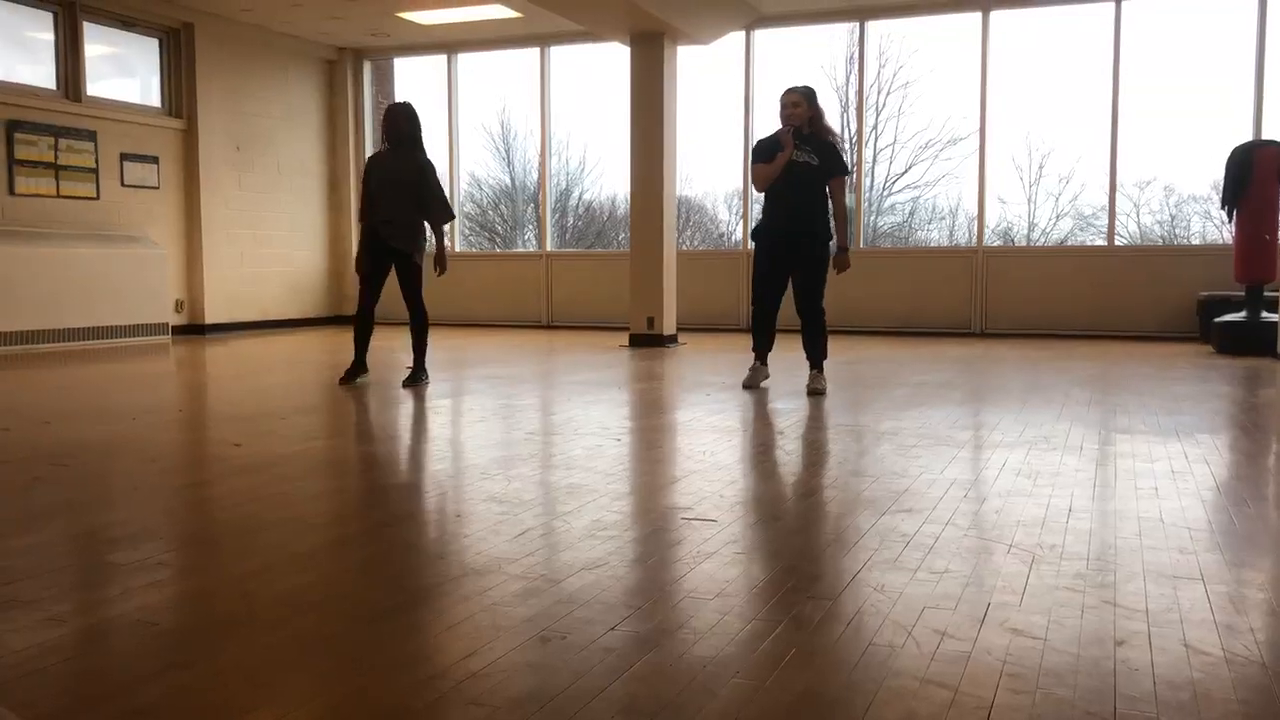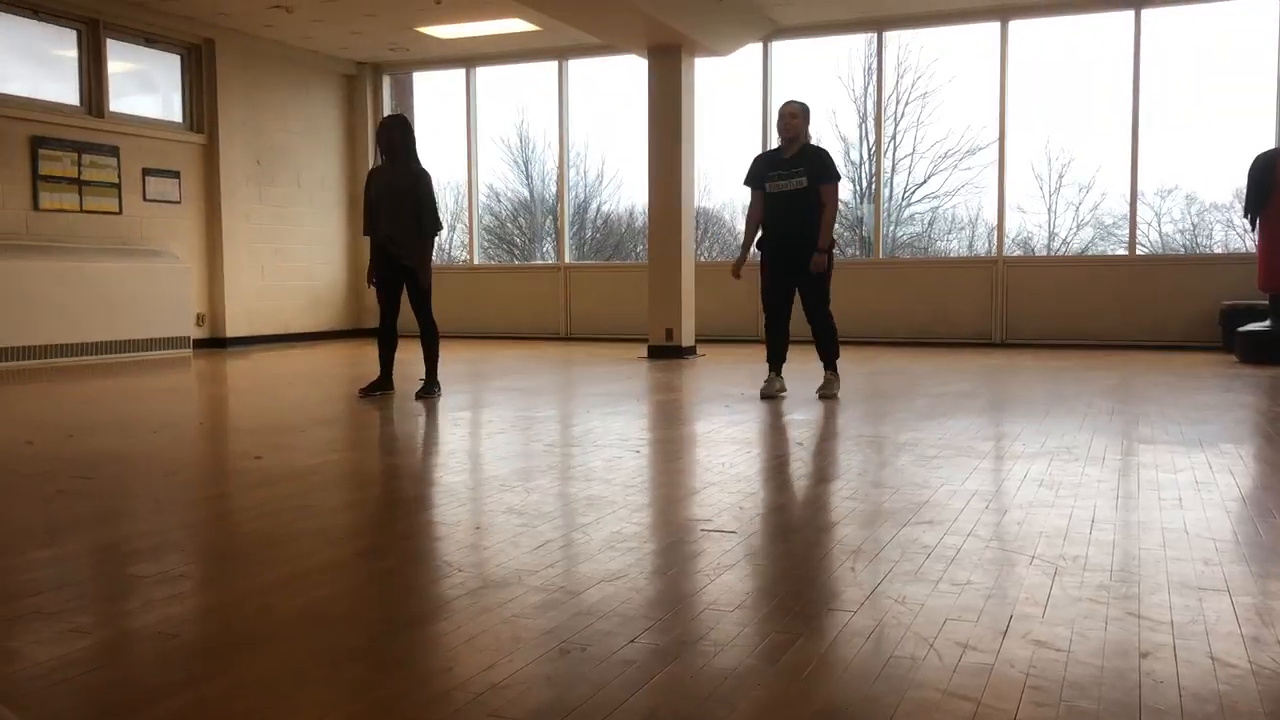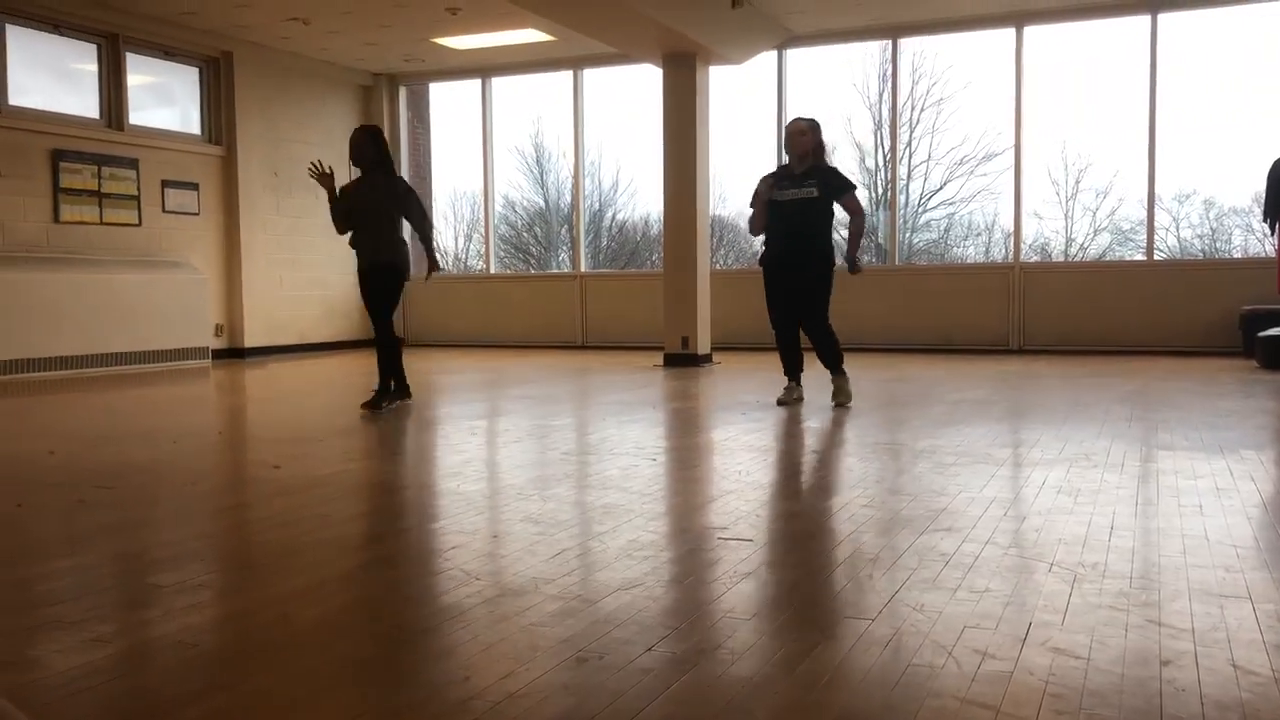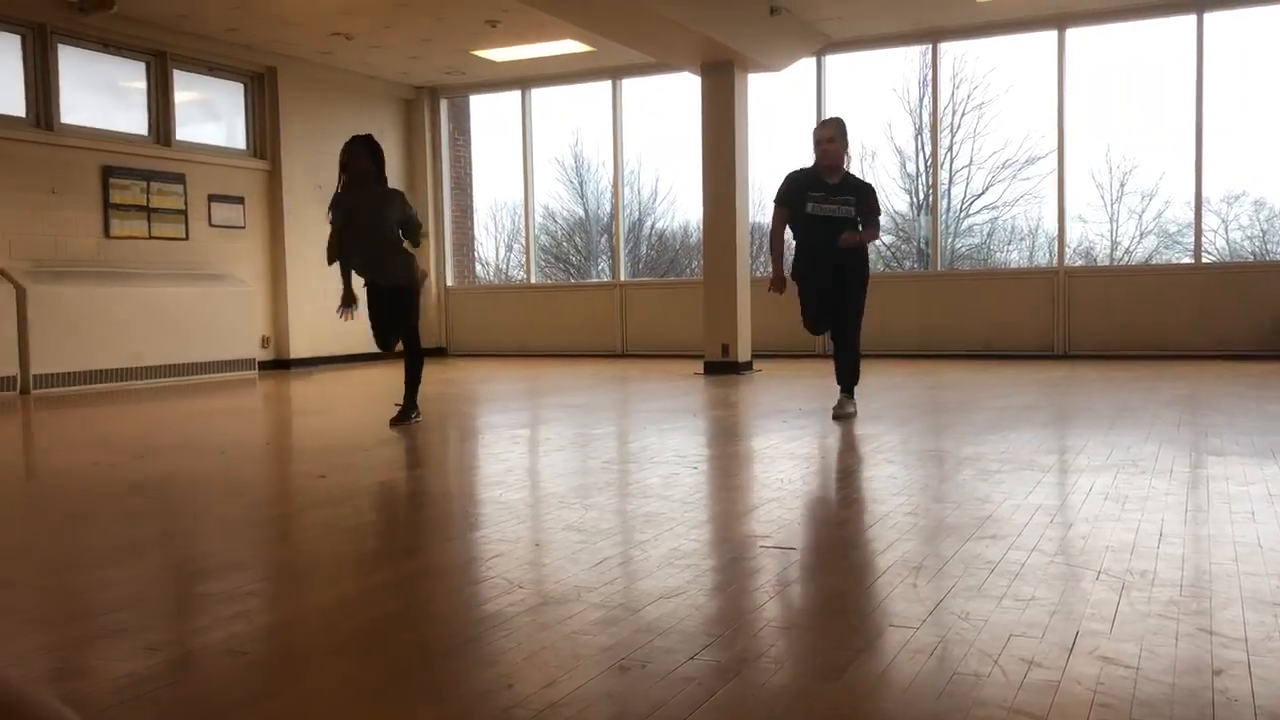
dt=0.7s
person 1, frame 1
left shoulder: (826, 149)
right shoulder: (767, 146)
left elbow: (838, 202)
right elbow: (760, 183)
left wrist: (842, 246)
right wrist: (786, 151)
left hip: (812, 241)
right hip: (771, 237)
left knee: (810, 307)
right knee: (763, 303)
left ankle: (816, 371)
right ankle: (760, 363)
person 1, frame 2
left shoulder: (818, 158)
right shoulder: (763, 163)
left elbow: (830, 205)
right elbow: (756, 209)
left wrist: (823, 248)
right wrist: (744, 252)
left hip: (811, 249)
right hip: (775, 250)
left knee: (818, 311)
right knee: (774, 314)
left ankle: (831, 374)
right ankle: (775, 375)
person 1, frame 3
left shoulder: (827, 175)
right shoulder: (774, 179)
left elbow: (857, 213)
right elbow: (755, 228)
left wrist: (852, 254)
right wrist: (761, 196)
left hip: (815, 262)
right hip: (777, 263)
left knee: (814, 323)
right knee: (783, 325)
left ankle: (839, 376)
right ankle: (793, 383)
person 1, frame 4
left shoulder: (860, 189)
right shoulder: (797, 182)
left elbow: (873, 230)
right elbow: (777, 226)
left wrist: (857, 237)
right wrist: (777, 269)
left hip: (850, 270)
right hip: (810, 268)
left knee: (845, 332)
right knee: (817, 325)
left ankle: (847, 395)
person 2, frame 1
left shoulder: (421, 165)
right shoulder: (375, 163)
left elbow: (436, 209)
right elbow: (366, 209)
left wrist: (440, 247)
right wrist: (361, 248)
left hip: (408, 242)
right hip: (377, 241)
left knee: (414, 302)
right knee: (365, 302)
left ankle: (419, 367)
right ankle: (359, 362)
person 2, frame 2
left shoulder: (418, 176)
right shoulder: (375, 177)
left elbow: (431, 223)
right elbow: (371, 224)
left wrist: (425, 260)
right wrist: (372, 261)
left hip: (413, 258)
right hip: (386, 257)
left knee: (423, 316)
right knee: (387, 317)
left ankle: (432, 379)
right ankle: (385, 377)
person 2, frame 3
left shoulder: (394, 184)
right shoulder: (351, 189)
left elbow: (420, 219)
right elbow: (342, 226)
left wrist: (430, 253)
right wrist: (330, 188)
left hip: (392, 263)
right hip: (366, 264)
left knee: (383, 323)
right knee: (381, 325)
left ankle: (386, 388)
right ankle: (397, 386)
person 2, frame 4
left shoulder: (393, 198)
right shoulder: (342, 200)
left elbow: (416, 234)
right elbow: (339, 245)
right wrist: (347, 288)
left hip: (403, 275)
right hip: (375, 279)
left knee: (409, 338)
right knee: (385, 341)
left ankle: (410, 405)
